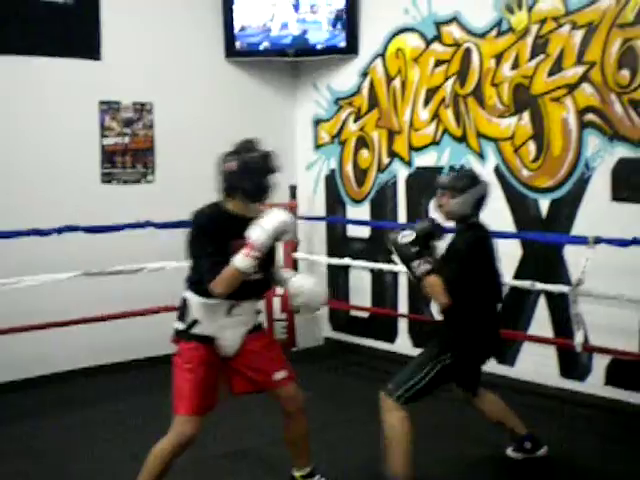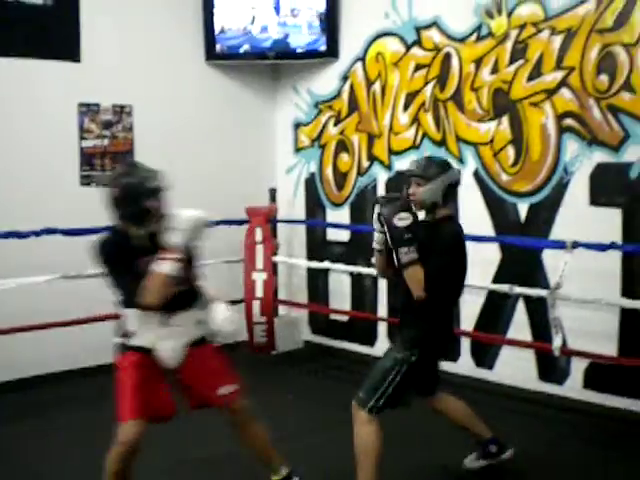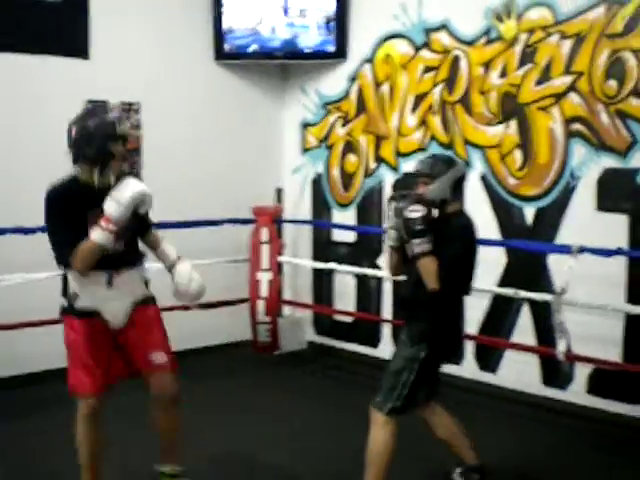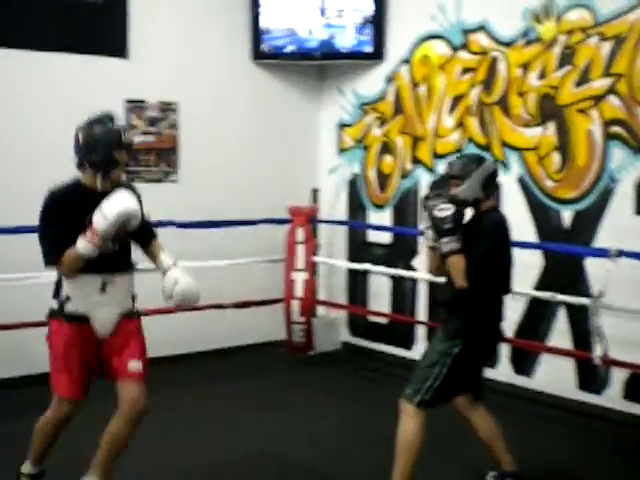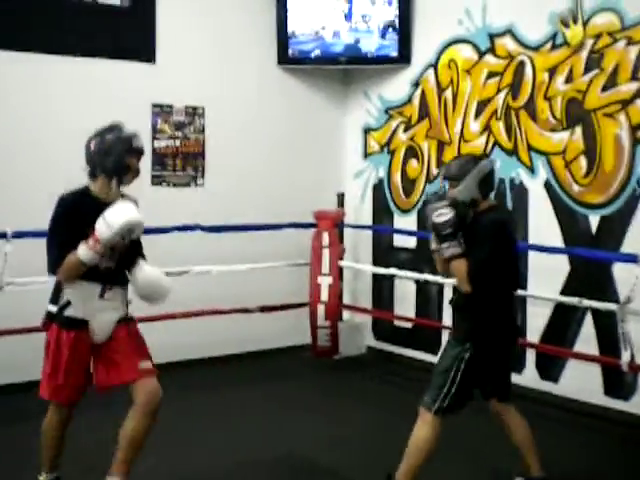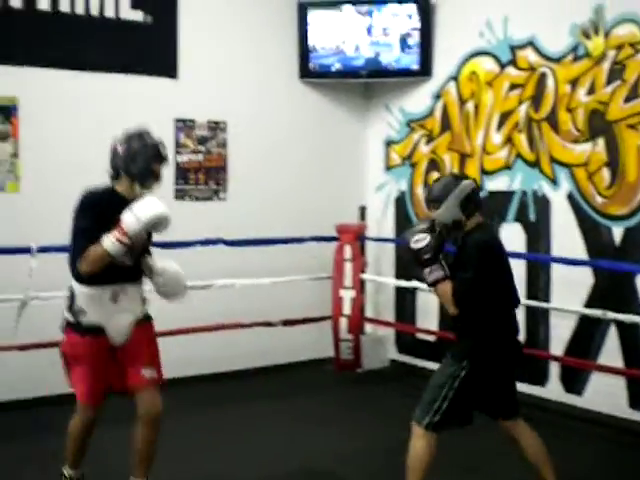
dt=0.2s
person 1, frame 1
left shoulder: (262, 220)
right shoulder: (208, 221)
right elbow: (219, 286)
left wrist: (291, 280)
right wrist: (257, 243)
left hip: (245, 328)
right hip: (200, 333)
left knee: (293, 401)
right knee: (184, 431)
person 1, frame 2
left shoulder: (176, 229)
right shoulder: (113, 247)
right elbow: (150, 299)
left wrist: (211, 303)
right wrist: (172, 248)
left hip: (189, 338)
right hip: (142, 345)
left knee: (242, 411)
right knee: (129, 437)
person 1, frame 3
left shoulder: (125, 184)
right shoulder: (61, 197)
right elbow: (79, 264)
left wrist: (175, 261)
right wrist: (111, 219)
left hip: (135, 302)
right hip: (87, 310)
left knee: (166, 391)
right knee: (89, 407)
person 1, frame 4
left shoulder: (125, 194)
right shoulder: (61, 200)
left elbow: (146, 238)
right elbow: (65, 267)
left wrist: (170, 269)
right wrist: (99, 230)
left hip: (120, 312)
right hip: (75, 315)
left knee: (134, 404)
right knee: (64, 409)
person 1, frame 5
left shoulder: (127, 207)
right shoulder: (71, 205)
right elbow: (63, 274)
left wrist: (146, 273)
right wrist: (101, 237)
left hip: (115, 318)
right hip: (71, 319)
left knee: (150, 396)
right knee: (62, 408)
person 1, frame 6
left shoulder: (144, 205)
right shoulder: (95, 202)
right elbow: (85, 264)
left wrist: (155, 268)
right wrist: (126, 229)
left hip: (133, 319)
right hip: (90, 322)
left knee: (151, 409)
right knee: (88, 410)
person 2, frame 1
left shoulder: (467, 241)
right shoulder: (475, 235)
left elbow: (445, 298)
right elbow: (449, 283)
left wrist: (415, 259)
right wrist: (425, 251)
left hip: (461, 336)
right hip: (476, 331)
left knee: (392, 399)
right knee: (472, 389)
right ankle: (528, 440)
person 2, frame 2
left shoulder: (448, 234)
right shoulder: (425, 225)
left elbow: (421, 290)
right elbow: (385, 271)
left wrist: (403, 241)
right wrist: (385, 230)
left hip: (422, 333)
right hip: (421, 329)
left knee: (363, 410)
right knee: (431, 394)
right ankle: (492, 444)
person 2, frame 3
left shoulder: (459, 227)
right shoulder: (435, 221)
left elbow: (435, 282)
right elbow: (396, 269)
left wrist: (418, 235)
right wrist: (398, 226)
left hip: (432, 330)
right hip: (422, 326)
left knee: (382, 413)
right knee: (424, 404)
person 2, frame 4
left shoulder: (492, 225)
right shoulder: (477, 221)
left elbow: (463, 280)
right elbow: (438, 269)
left wrist: (448, 232)
right wrist: (436, 228)
left hip: (468, 328)
right hip: (468, 326)
left knee: (411, 406)
right knee: (468, 401)
person 2, frame 5
left shoulder: (492, 224)
right shoulder: (483, 220)
left elbow: (468, 283)
right elbow: (446, 270)
left wrist: (449, 235)
right wrist: (440, 232)
left hip: (478, 330)
right hip: (495, 327)
left knee: (430, 412)
right knee: (501, 404)
person 2, frame 6
left shoulder: (477, 244)
right shoulder: (480, 238)
left elbow: (455, 304)
right elbow: (456, 292)
left wrist: (428, 260)
right wrist: (434, 256)
left hip: (475, 348)
right hip: (498, 345)
left knee: (423, 427)
right knee: (511, 420)
